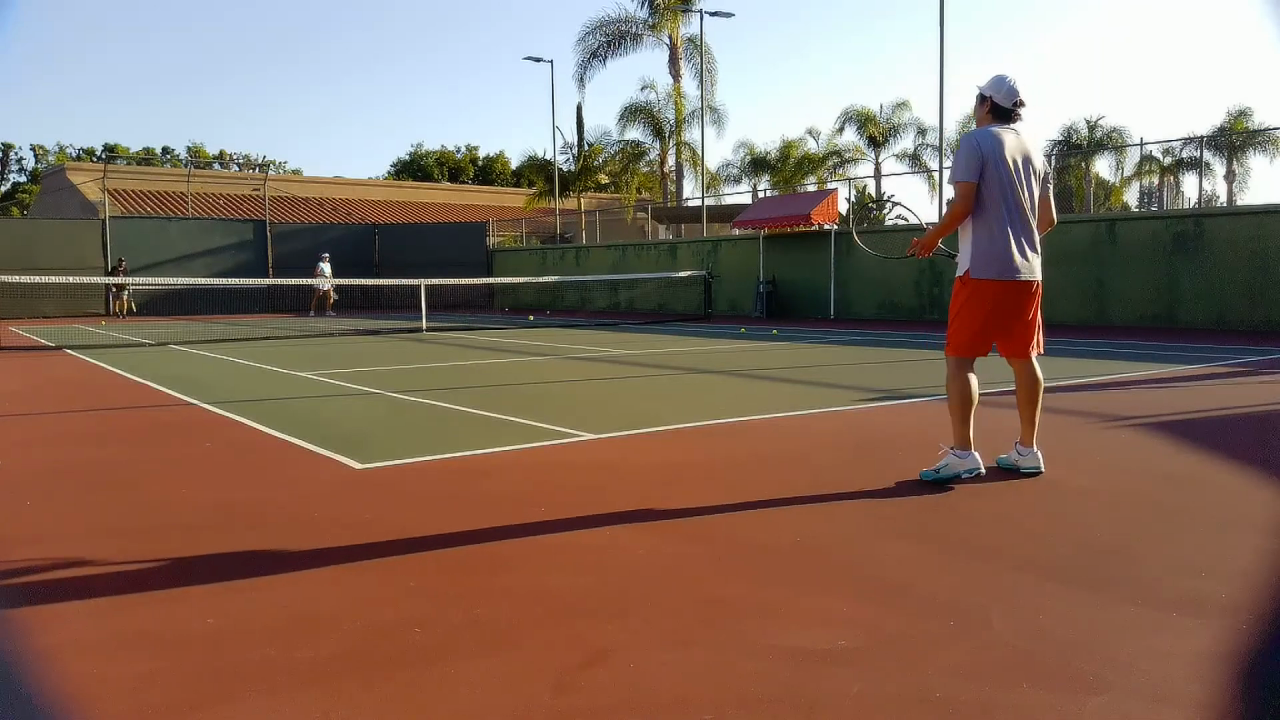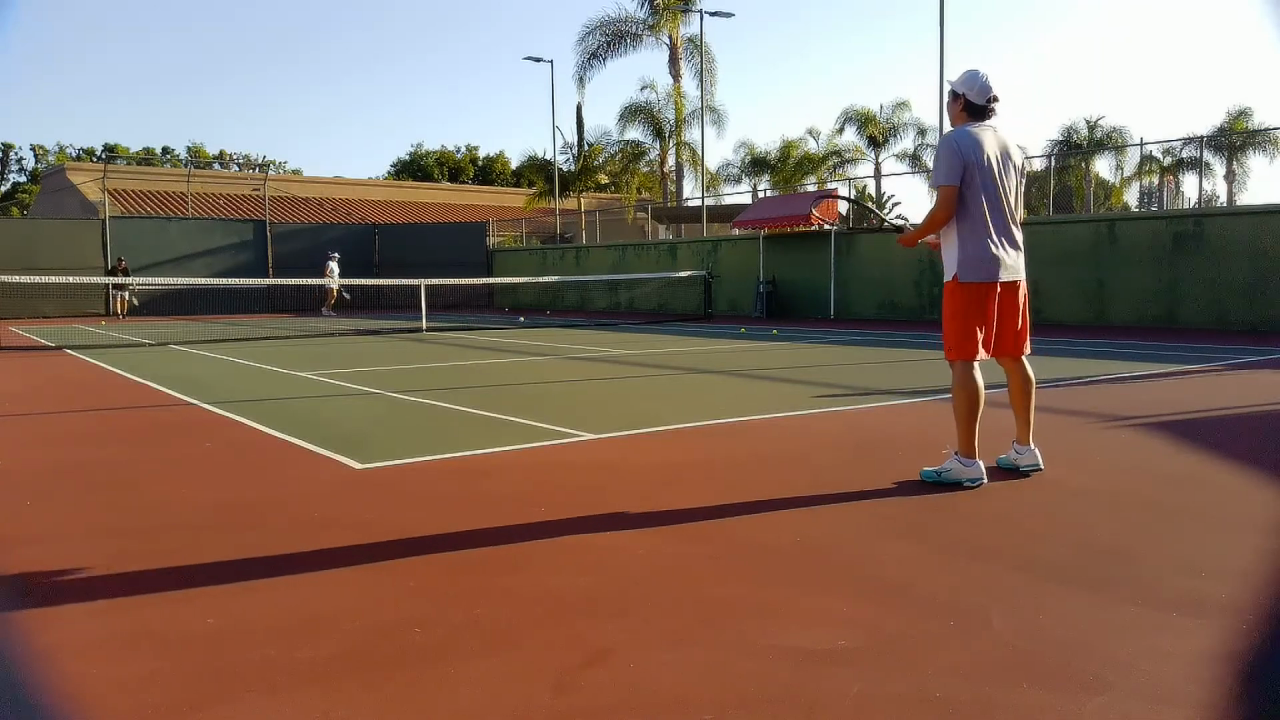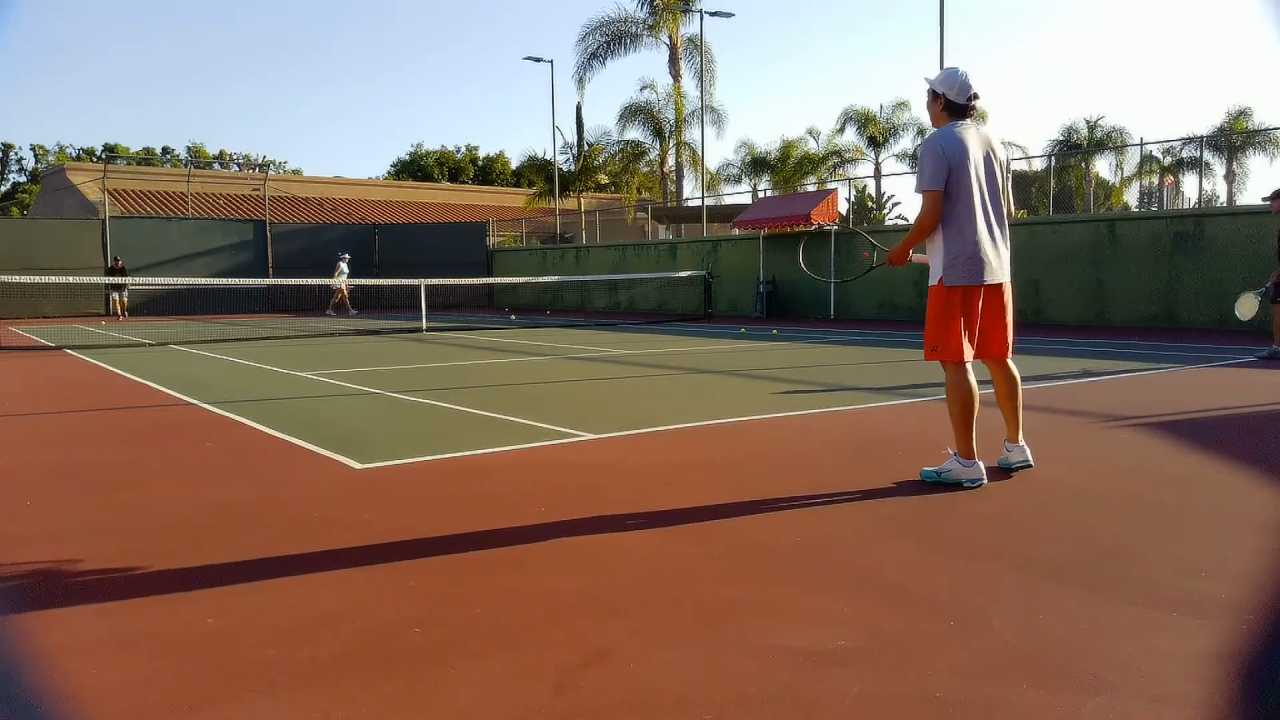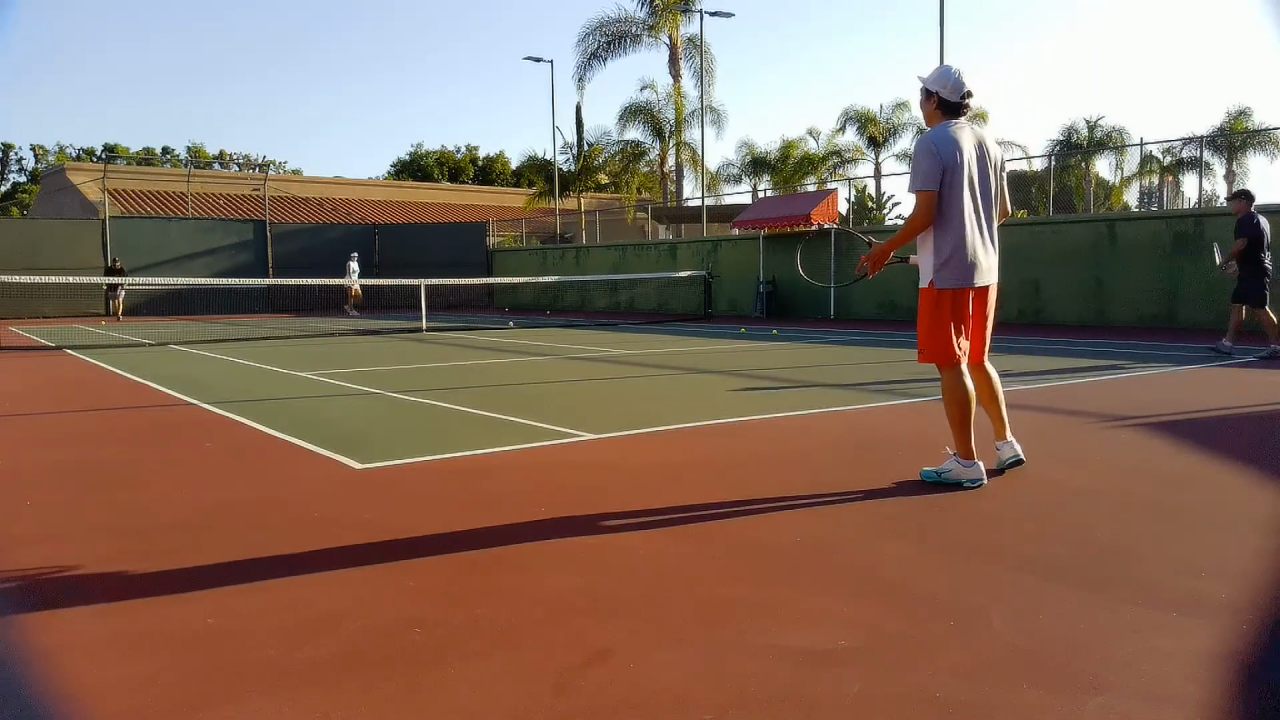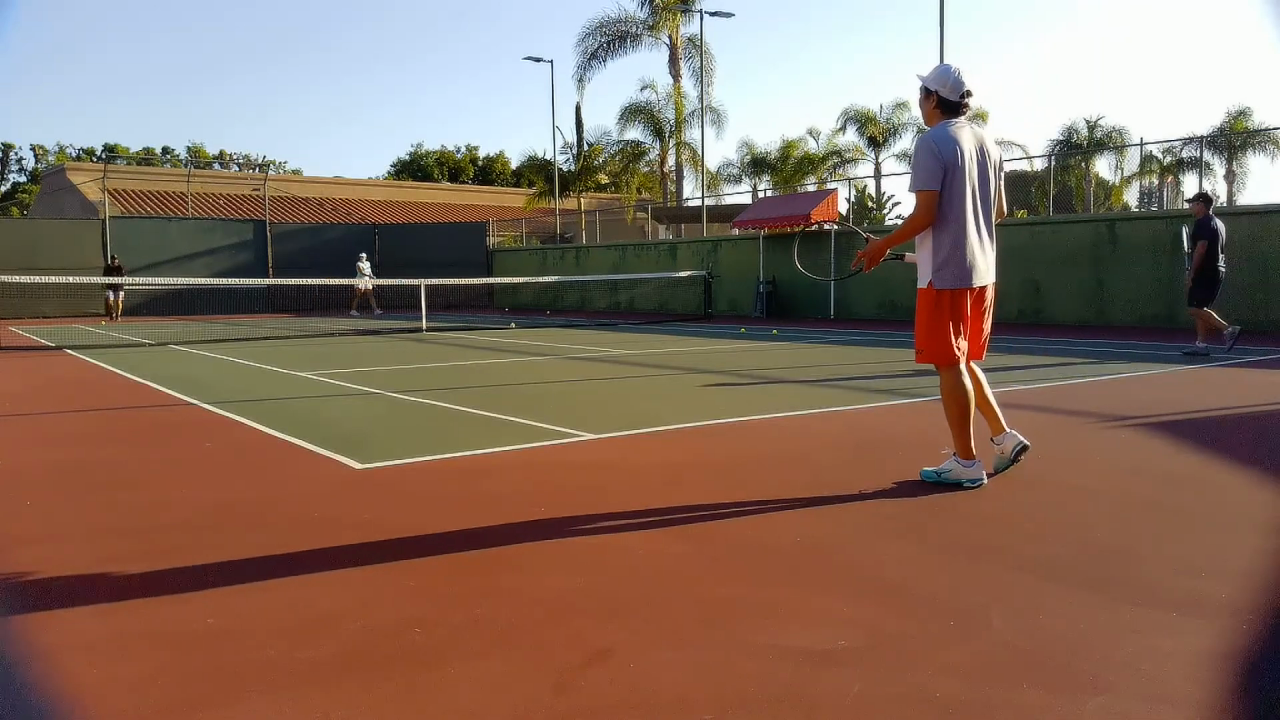
dt=0.3s
person 1, frame 1
left shoulder: (976, 140)
right shoulder: (1033, 152)
left elbow: (962, 205)
right elbow: (1047, 220)
left wrist: (932, 237)
left hip: (983, 269)
right hip: (1027, 269)
left knee: (960, 358)
right knee: (1023, 357)
left ankle: (962, 453)
right ankle: (1027, 450)
person 1, frame 2
left shoulder: (954, 141)
right shoulder: (1010, 148)
left elbow: (945, 209)
left wrist: (914, 235)
left hip: (970, 270)
right hip: (1010, 267)
left knee: (964, 360)
right knee: (1013, 357)
left ankle: (967, 461)
right ankle: (1025, 449)
person 1, frame 3
left shoulder: (937, 144)
right shoulder: (994, 145)
left elbow: (931, 215)
right elbow: (1007, 210)
left wrist: (903, 248)
left hip: (957, 272)
right hip: (996, 268)
left knee: (956, 362)
right knee: (998, 358)
left ankle: (967, 462)
right ankle: (1016, 446)
person 1, frame 4
left shoulder: (931, 143)
right shoulder: (988, 144)
left elbow: (924, 214)
right elbow: (1003, 210)
left wrist: (886, 248)
left hip: (947, 272)
right hip: (984, 269)
left knee: (951, 364)
right knee: (976, 359)
left ankle: (966, 462)
right ankle: (1006, 443)
person 1, frame 5
left shoulder: (932, 142)
right shoulder: (987, 143)
left elbow: (925, 214)
right elbow: (999, 211)
left wrist: (883, 245)
left hip: (945, 273)
right hip: (981, 269)
left knee: (949, 364)
right knee: (964, 361)
left ankle: (966, 462)
right ankle: (1005, 437)
